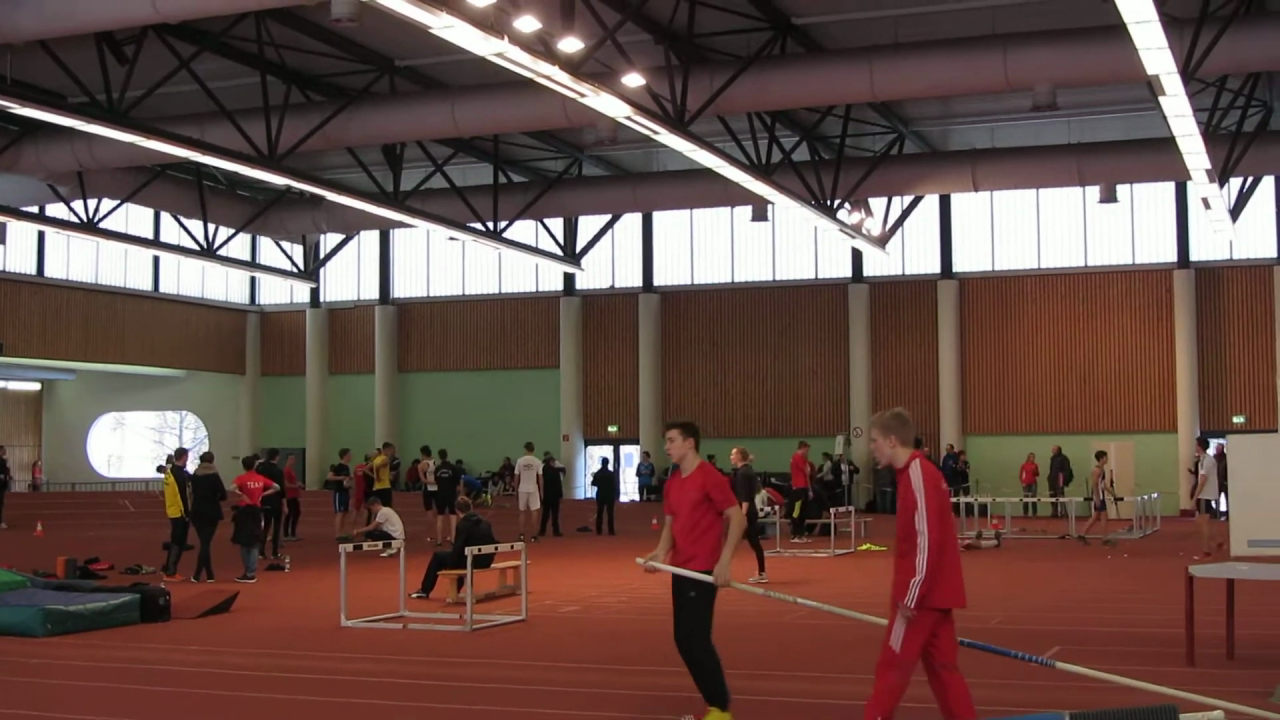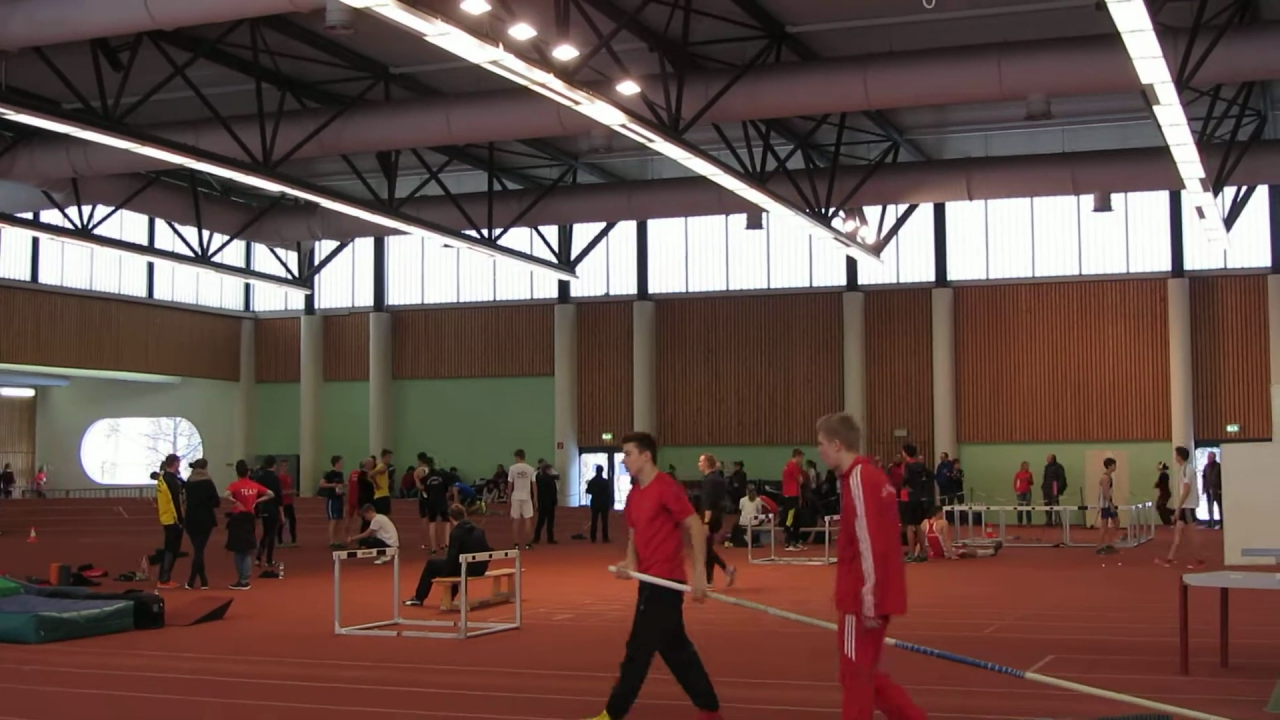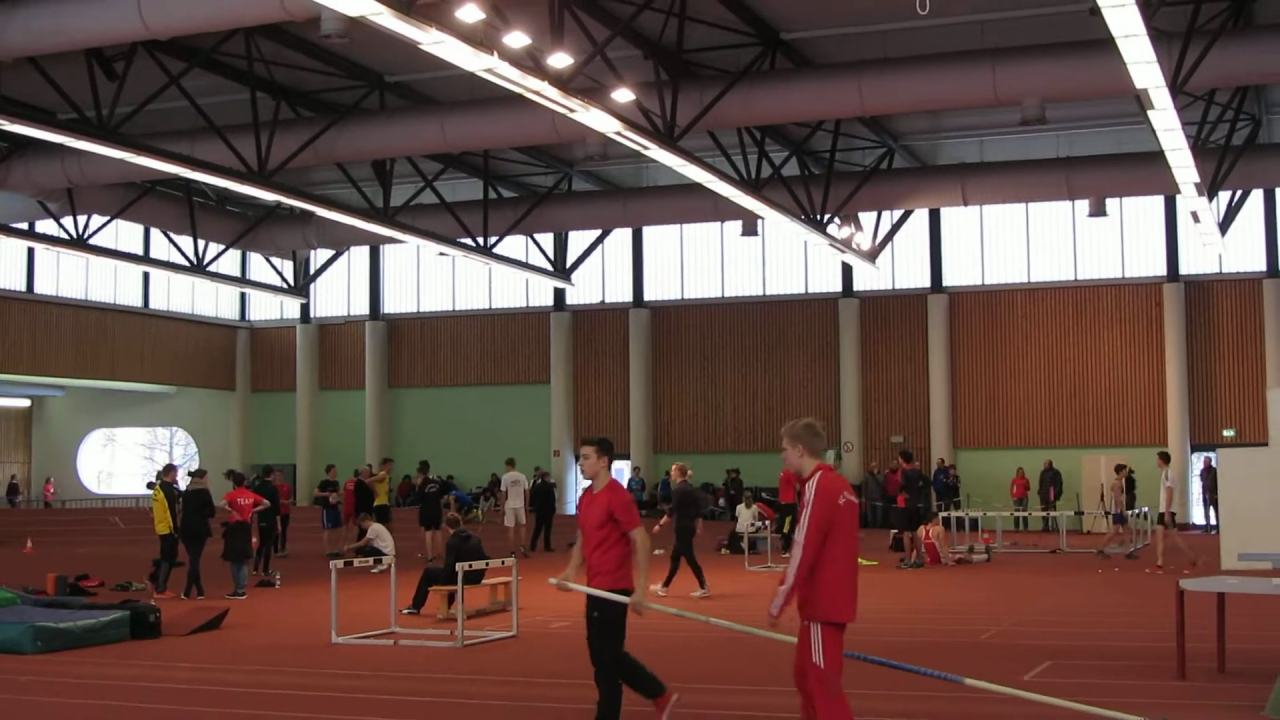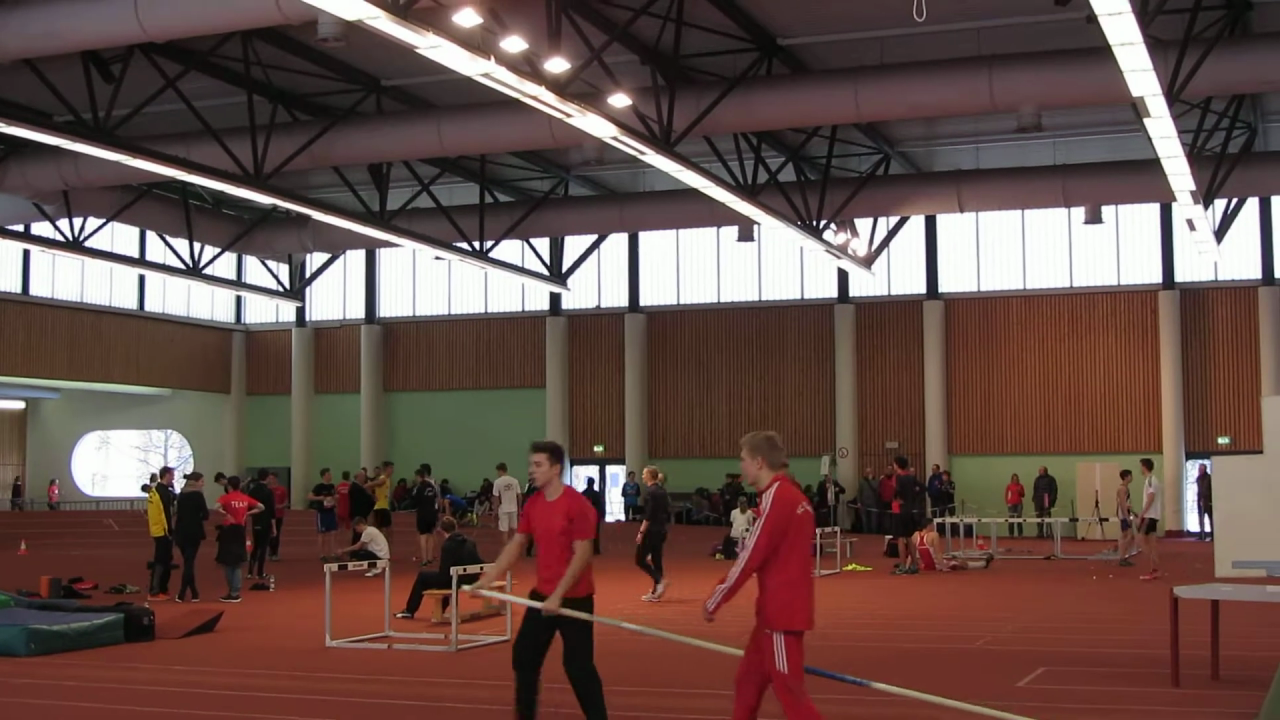
dt=0.3s
person 1, frame 1
left shoulder: (917, 474)
right shoulder: (920, 472)
left elbow: (927, 541)
left wrist: (910, 594)
right wrist: (904, 587)
left hip: (923, 593)
right hip: (937, 590)
left knee: (893, 668)
right knee: (943, 668)
person 1, frame 2
left shoulder: (859, 480)
right shoulder: (872, 475)
left elbow: (869, 547)
left wrist: (868, 600)
left hip: (867, 598)
right hip: (879, 594)
left knee: (855, 676)
right knee: (867, 675)
person 1, frame 3
left shoulder: (817, 486)
right shoulder: (838, 483)
left elbow: (803, 551)
left wrist: (778, 602)
left hip: (822, 601)
right hip: (834, 596)
left knee: (824, 682)
right knee: (804, 672)
person 1, frame 4
left shoulder: (774, 498)
right shoulder: (792, 496)
left elbow: (750, 557)
left wrist: (714, 600)
left hip: (780, 610)
right hip: (780, 607)
left knee: (788, 687)
right knee: (749, 679)
person 2, frame 1
left shoulder: (711, 477)
right shoulder: (671, 483)
left elbow: (738, 520)
left wrist: (725, 562)
right wrist: (660, 552)
left hip: (704, 571)
right hip: (680, 571)
left knee: (696, 639)
right knee: (685, 640)
person 2, frame 2
left shoulder: (668, 488)
right shoulder: (634, 495)
left elbow: (697, 529)
left wrist: (698, 575)
right wrist: (630, 561)
left hip: (664, 582)
right hip: (653, 580)
left knee: (638, 648)
right knee: (675, 647)
person 2, frame 3
left shoulder: (617, 496)
right shoulder: (586, 497)
left elbow: (641, 540)
left wrist: (640, 588)
right wrist: (571, 570)
left hip: (612, 589)
right hip: (599, 587)
left knee: (603, 657)
right knee: (609, 654)
right ankle: (660, 695)
person 2, frame 4
left shoulder: (578, 504)
right shoulder: (532, 505)
left elbow: (582, 554)
right elbow: (516, 545)
left wrist: (558, 594)
right wrist: (489, 577)
left hip: (575, 596)
right hip: (544, 593)
left knee: (577, 663)
right knee: (523, 655)
